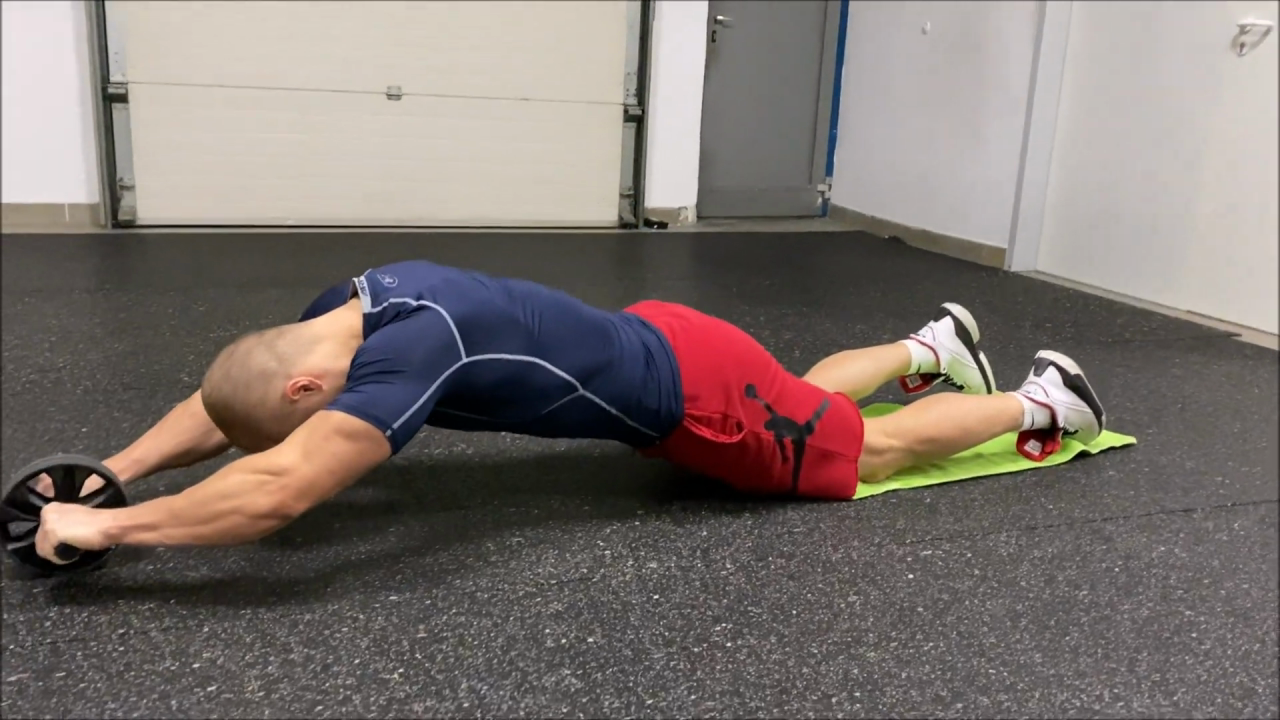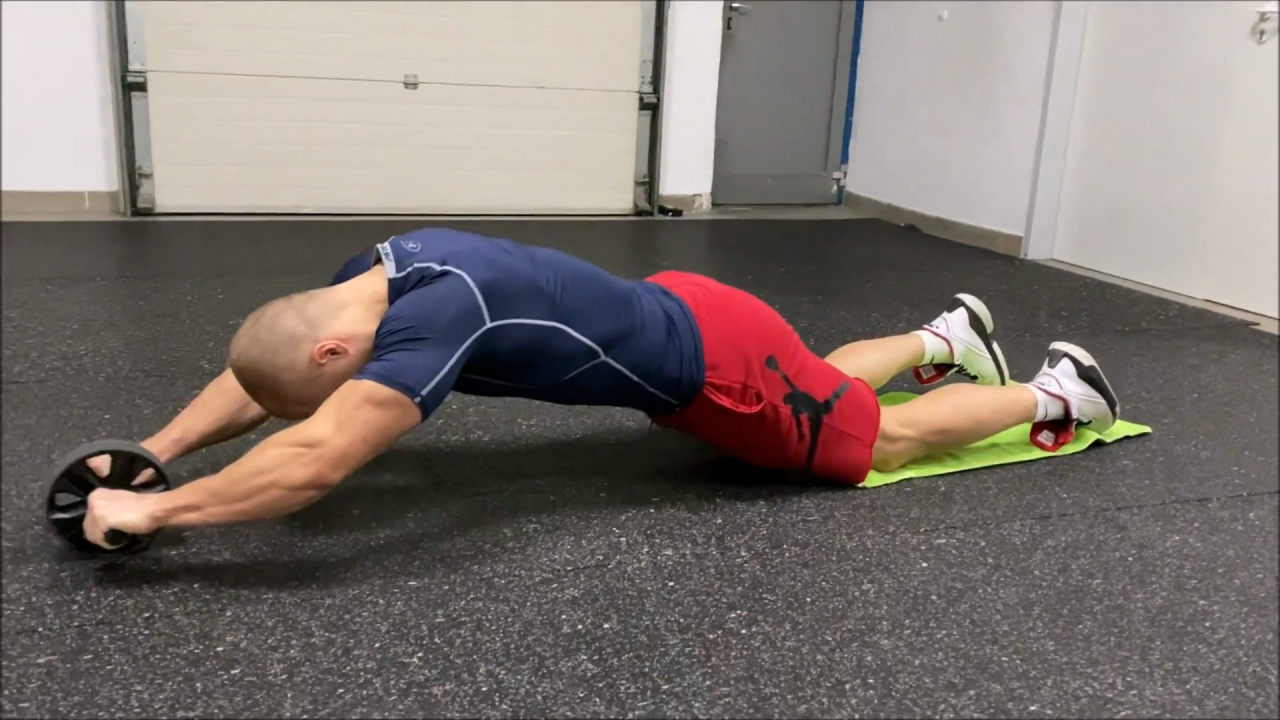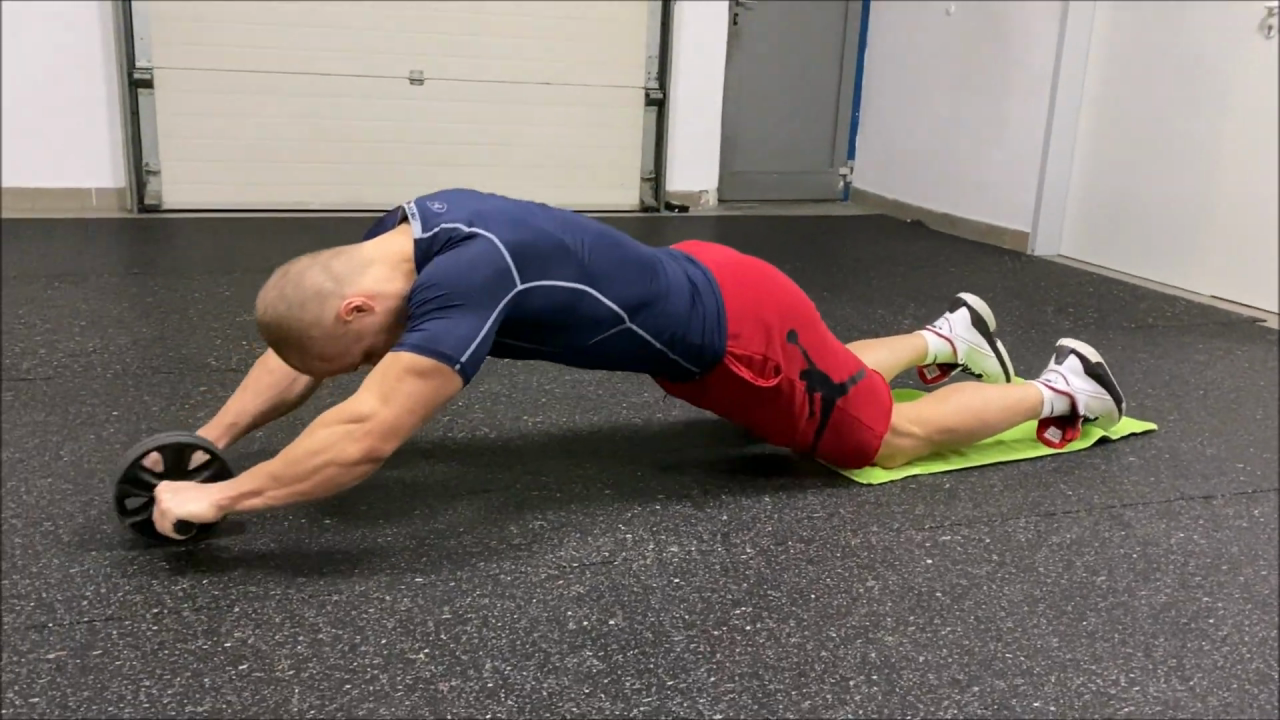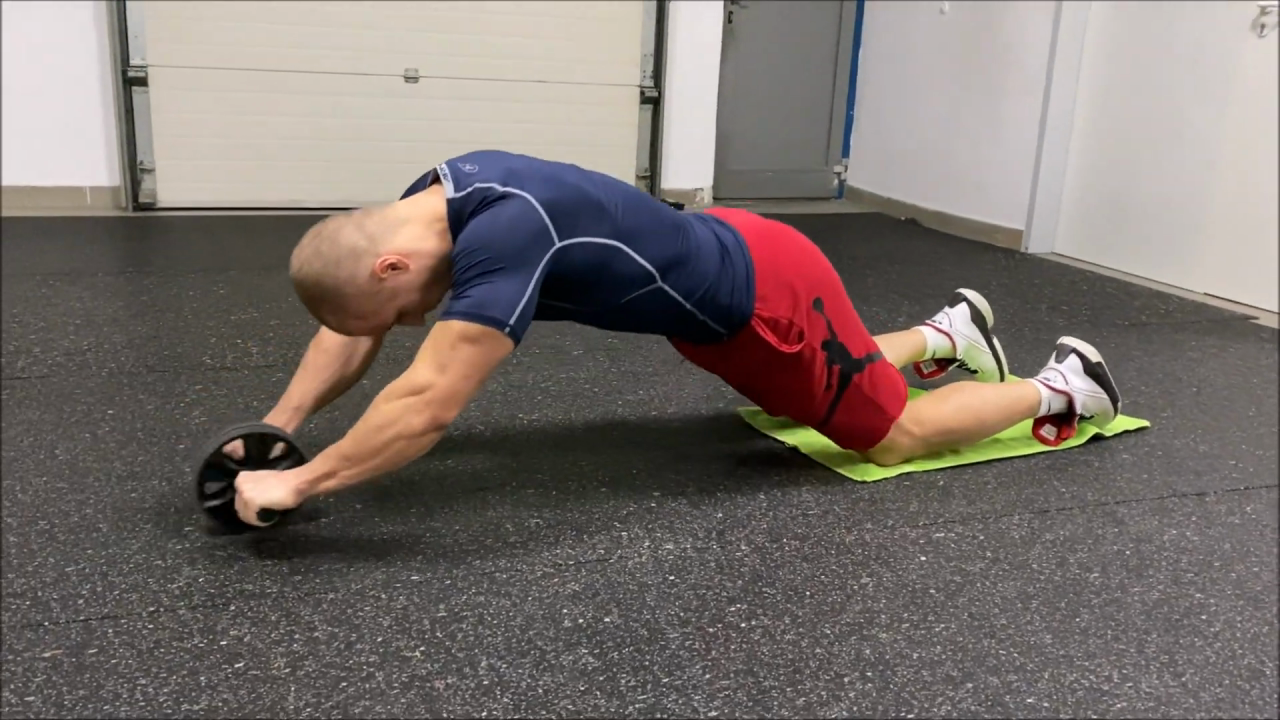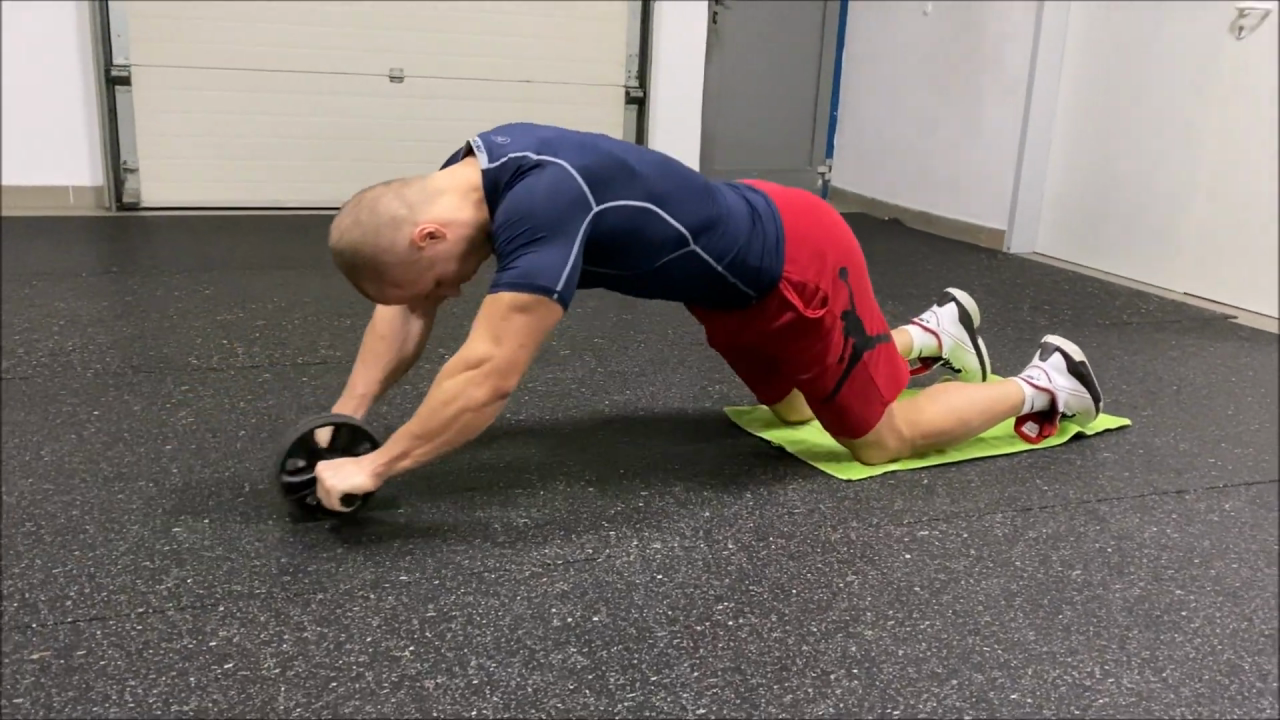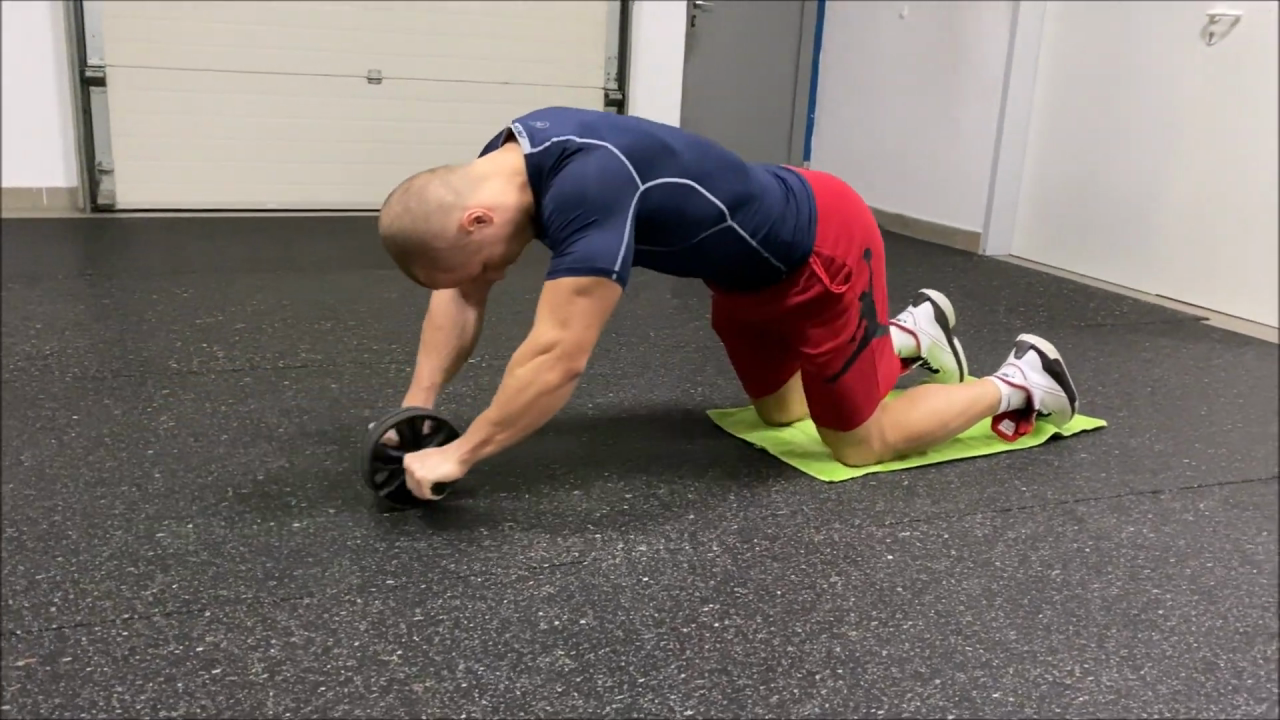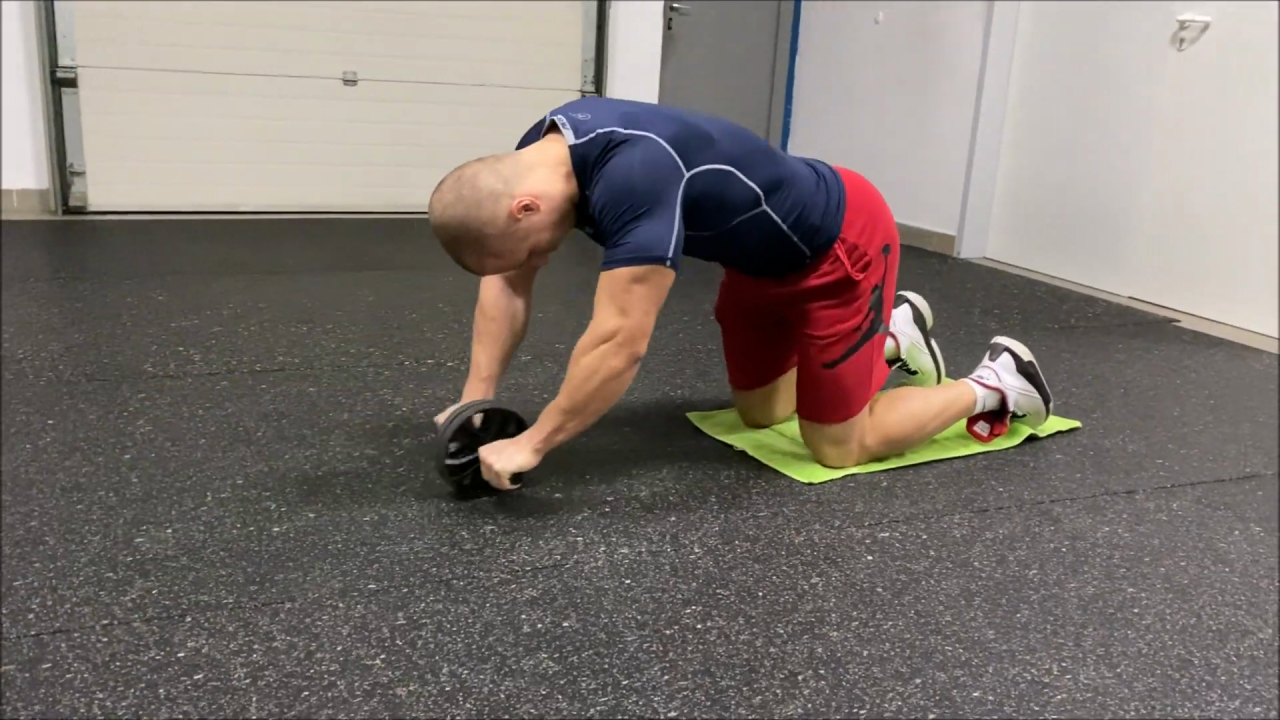
dt=0.2s
person 1, frame 1
left shoulder: (407, 348)
right shoulder: (349, 303)
left elbow: (280, 489)
right elbow: (225, 405)
left wrist: (109, 525)
right wrist: (114, 469)
left hip: (690, 390)
right hip: (652, 345)
left knee: (865, 450)
right knee: (807, 403)
left ankle: (1040, 401)
right ankle: (931, 345)
person 1, frame 2
left shoulder: (433, 313)
right shoulder: (371, 273)
left elbow: (315, 461)
right elbow: (256, 375)
left wrist: (155, 511)
right wrist: (154, 451)
left hip: (712, 358)
right hip: (672, 316)
left knee: (881, 439)
right knee: (820, 390)
left ankle: (1053, 392)
right ankle: (945, 335)
person 1, frame 3
left shoulder: (463, 273)
right shoulder: (399, 239)
left elbow: (365, 434)
right elbow: (300, 351)
left wrist: (220, 501)
right wrist: (211, 438)
left hip: (739, 327)
right hip: (695, 289)
left knee: (885, 436)
right knee: (825, 392)
left ankle: (1062, 390)
right ankle: (947, 335)
person 1, frame 4
left shoulder: (499, 233)
right shoulder: (427, 202)
left elbow: (428, 404)
right elbow: (353, 331)
left wrist: (299, 486)
right wrist: (281, 424)
left hip: (770, 294)
right hip: (724, 269)
left knee: (890, 436)
right knee: (803, 409)
left ankle: (1059, 388)
right ankle: (946, 335)
person 1, frame 5
left shoulder: (537, 203)
right shoulder: (466, 175)
left elbow: (488, 376)
right elbow: (407, 312)
left wrist: (374, 470)
right wrist: (349, 415)
left hip: (798, 265)
right hip: (745, 257)
left knee: (877, 438)
right knee: (795, 409)
left ankle: (1043, 386)
right ankle: (933, 331)
person 1, frame 6
left shoulder: (585, 187)
right shoulder: (499, 166)
left elbow: (557, 358)
right elbow: (459, 298)
left wrist: (458, 457)
right wrist: (418, 406)
left hip: (823, 250)
right hip: (756, 253)
left knee: (857, 443)
right knee: (779, 413)
left ankle: (1019, 385)
right ankle: (910, 331)
person 1, frame 7
left shoulder: (632, 177)
right shoulder: (537, 156)
left elbow: (619, 343)
right elbow: (505, 287)
left wrist: (532, 447)
right wrist: (477, 398)
left hip: (841, 245)
right hip: (765, 249)
left knee: (835, 445)
right knee: (759, 412)
left ankle: (992, 386)
right ankle: (892, 337)
